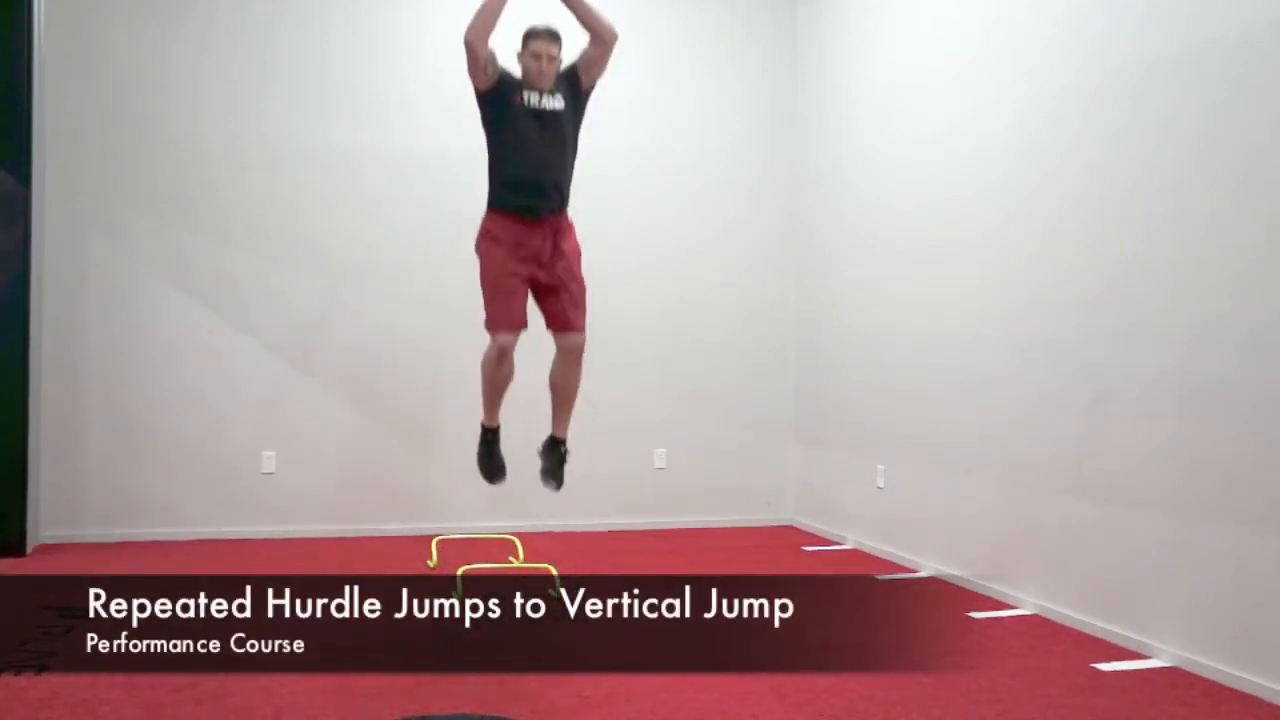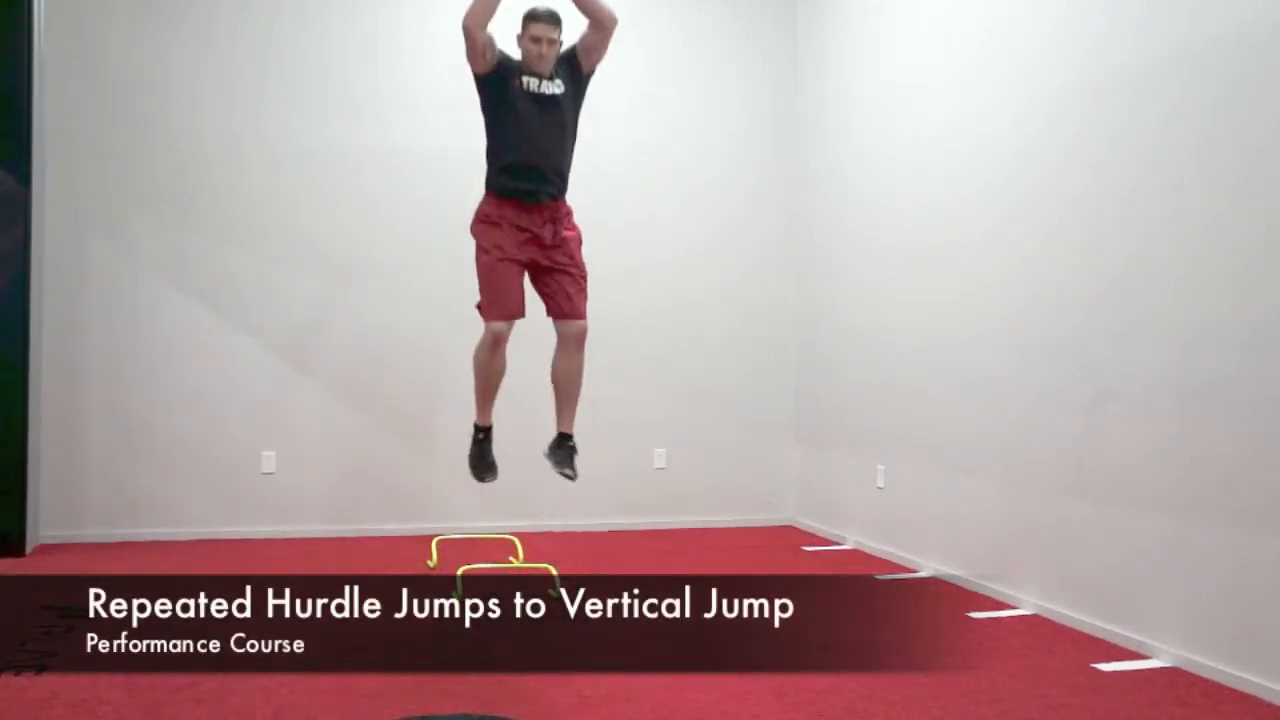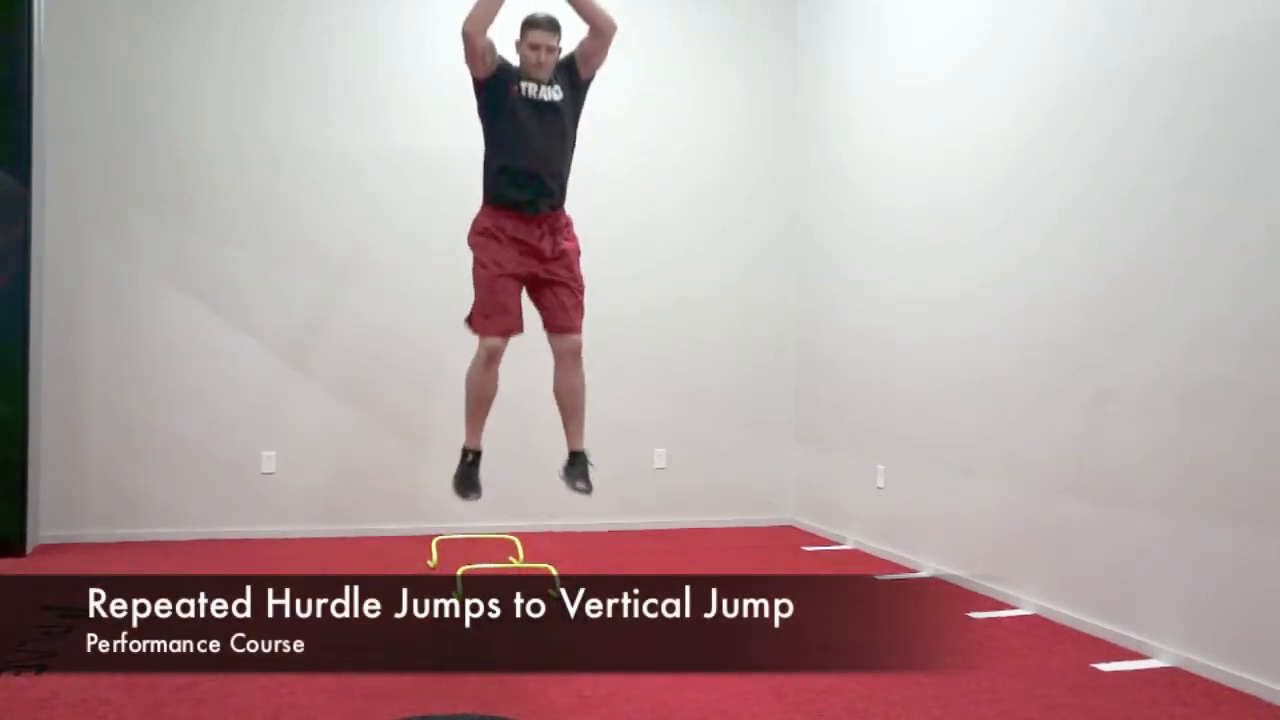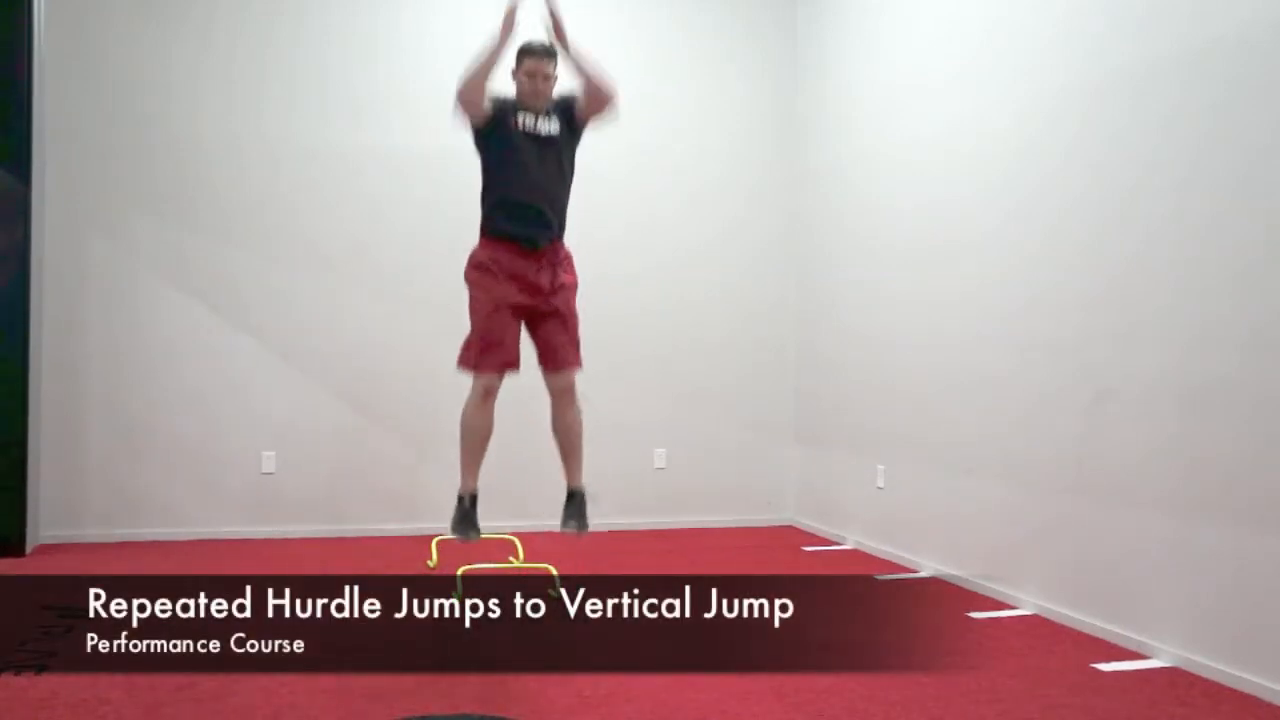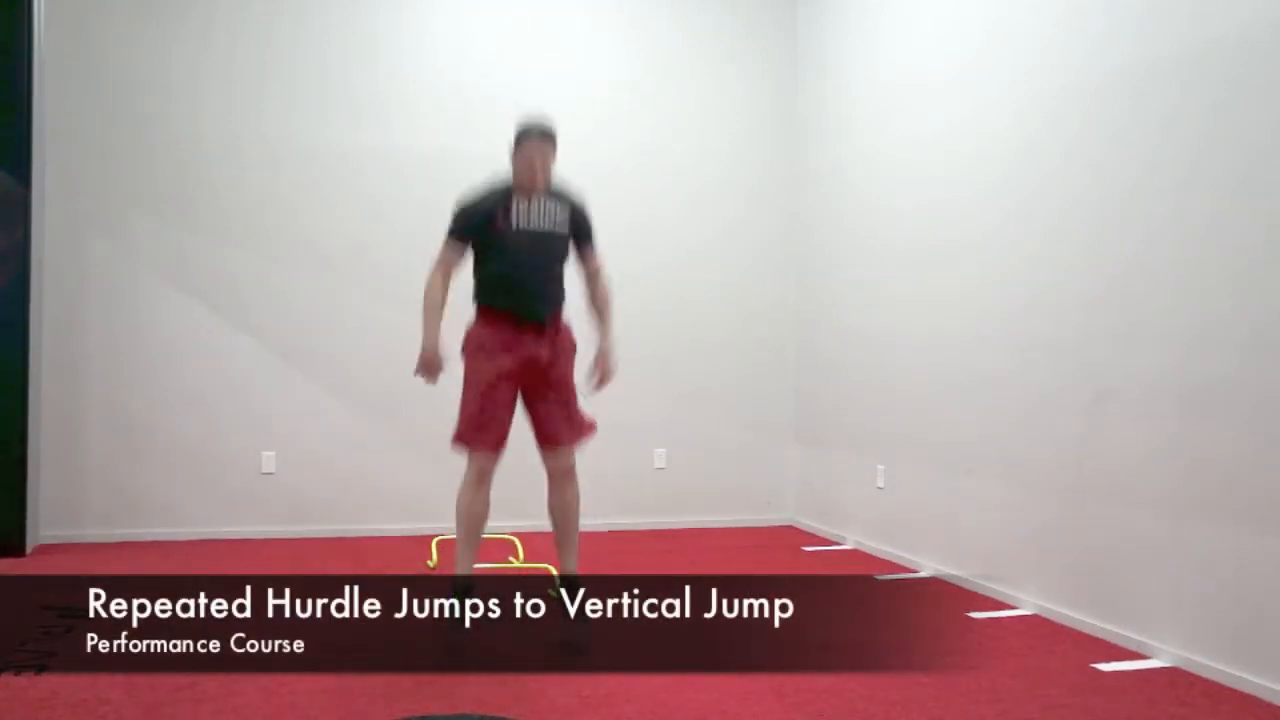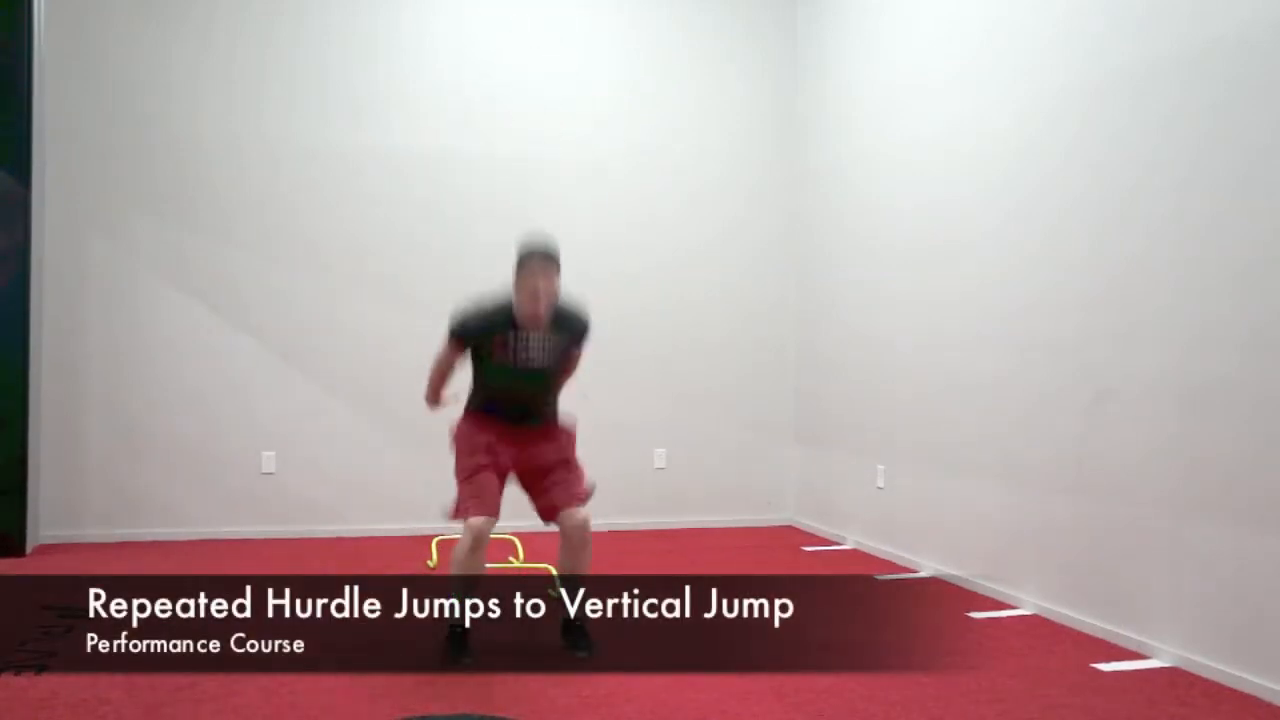
dt=0.1s
person 1, frame 1
left shoulder: (572, 89)
right shoulder: (500, 89)
right elbow: (474, 41)
left hip: (557, 235)
right hip: (504, 235)
left knee: (573, 343)
right knee: (502, 342)
left ankle: (556, 442)
right ankle: (489, 433)
person 1, frame 2
left shoulder: (571, 73)
right shoulder: (499, 73)
left hip: (556, 220)
right hip: (502, 220)
left knee: (574, 331)
right knee: (497, 331)
left ankle: (564, 439)
right ankle: (482, 433)
person 1, frame 3
left shoulder: (570, 79)
right shoulder: (498, 78)
left hip: (553, 232)
right hip: (500, 231)
left knee: (570, 349)
right knee: (490, 349)
left ankle: (576, 456)
right ankle: (470, 455)
person 1, frame 4
left shoulder: (566, 114)
right shoulder: (495, 114)
left elbow: (605, 99)
right elbow: (465, 98)
left hip: (552, 265)
right hip: (498, 264)
left knee: (563, 385)
right knee: (486, 384)
left ankle: (575, 493)
right ankle: (466, 499)
person 1, frame 5
left shoulder: (570, 208)
right shoulder: (482, 208)
left elbow: (594, 274)
right elbow: (443, 270)
left wrist: (606, 338)
right wrist: (431, 338)
left hip: (550, 343)
right hip: (494, 342)
left knee: (562, 465)
right knee: (481, 463)
left ankle: (570, 581)
right ankle: (461, 581)
person 1, frame 6
left shoulder: (572, 323)
right shoulder: (482, 322)
right elbow: (450, 355)
right wrist: (433, 394)
left hip: (544, 436)
right hip: (486, 434)
left knee: (577, 524)
right knee: (477, 529)
left ankle: (572, 618)
right ankle: (458, 626)
